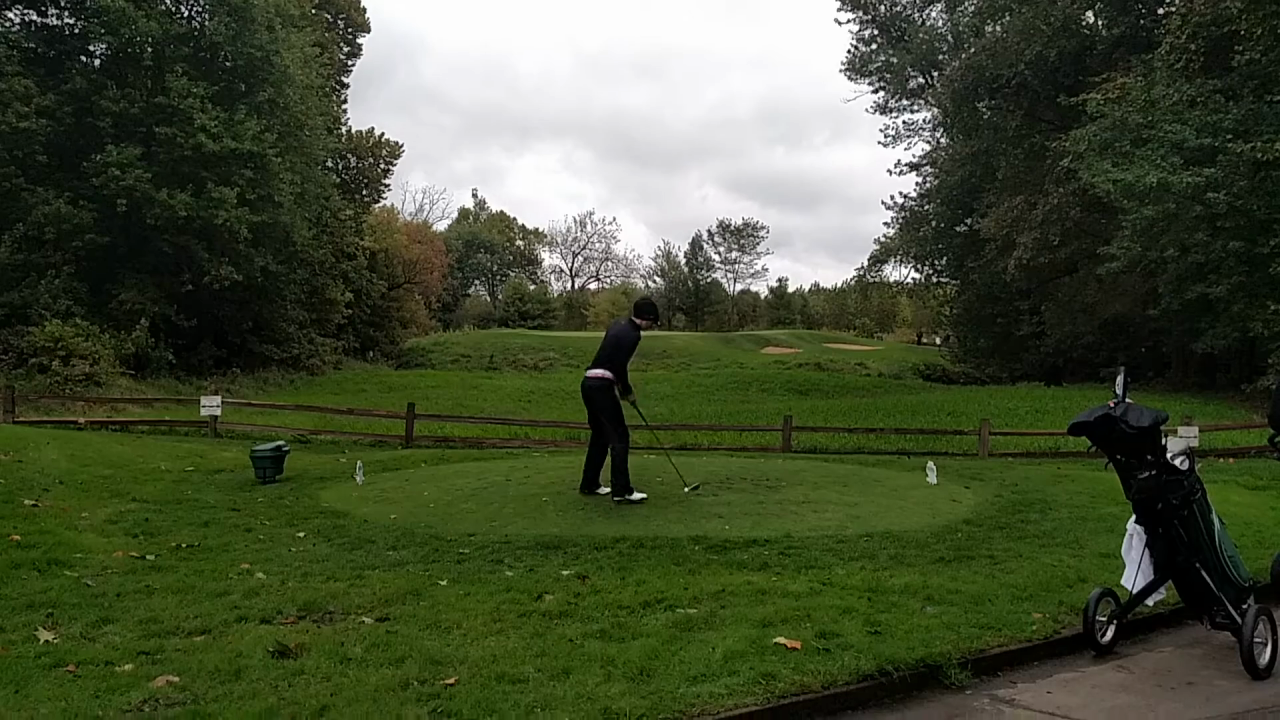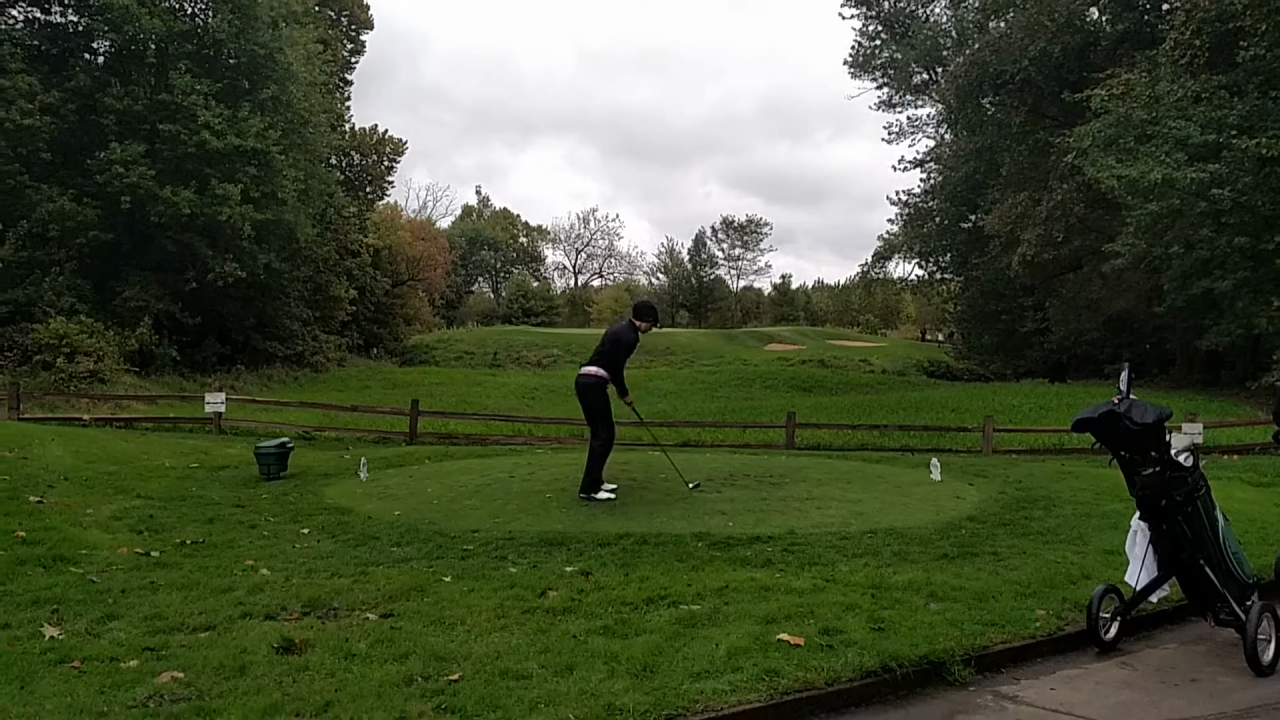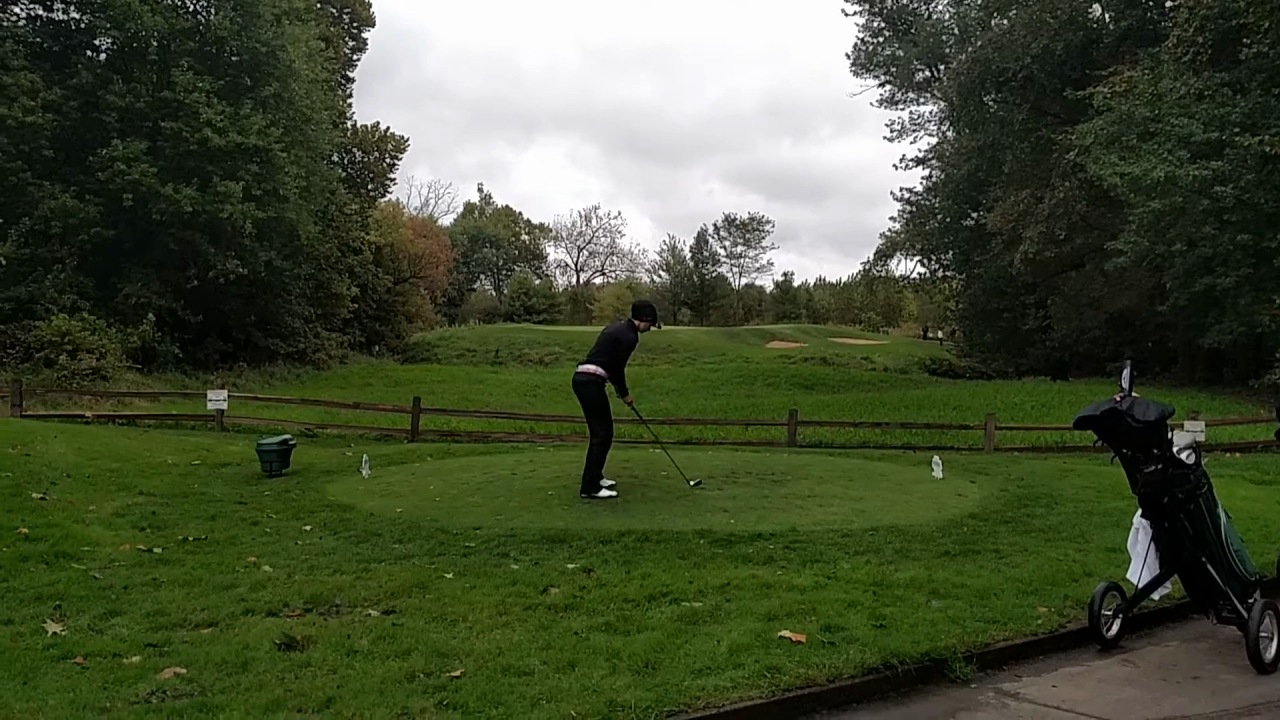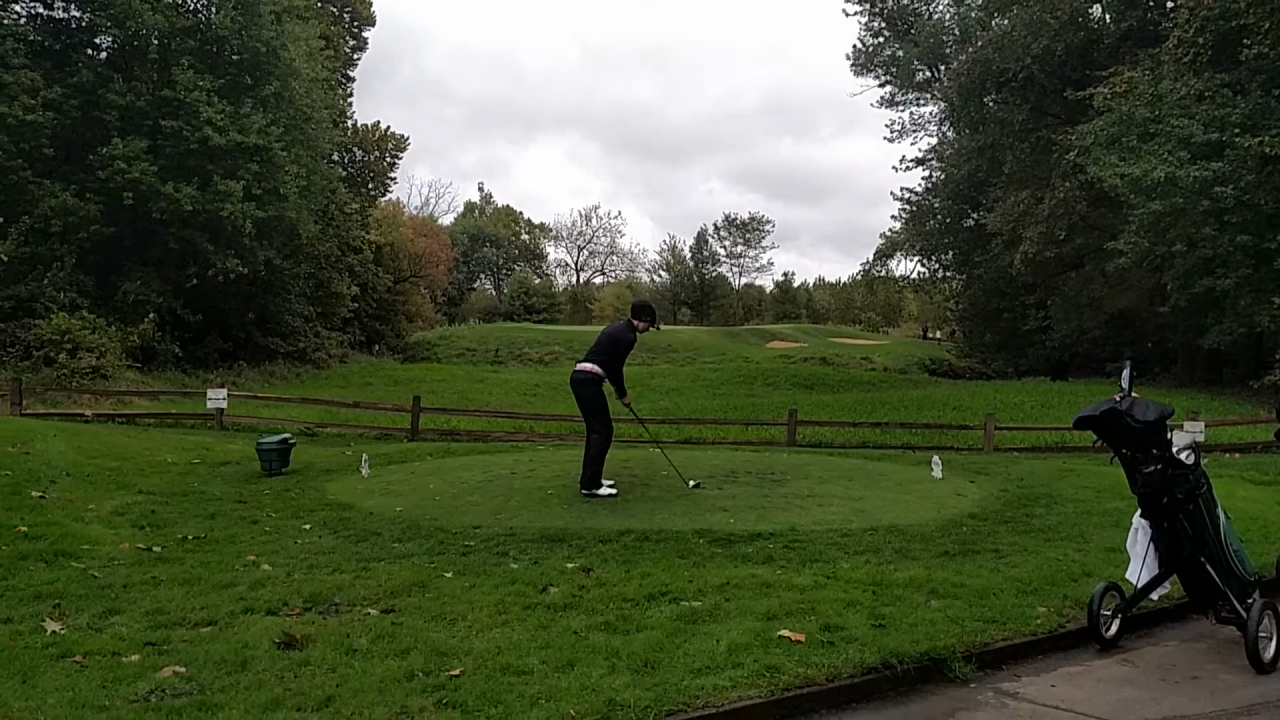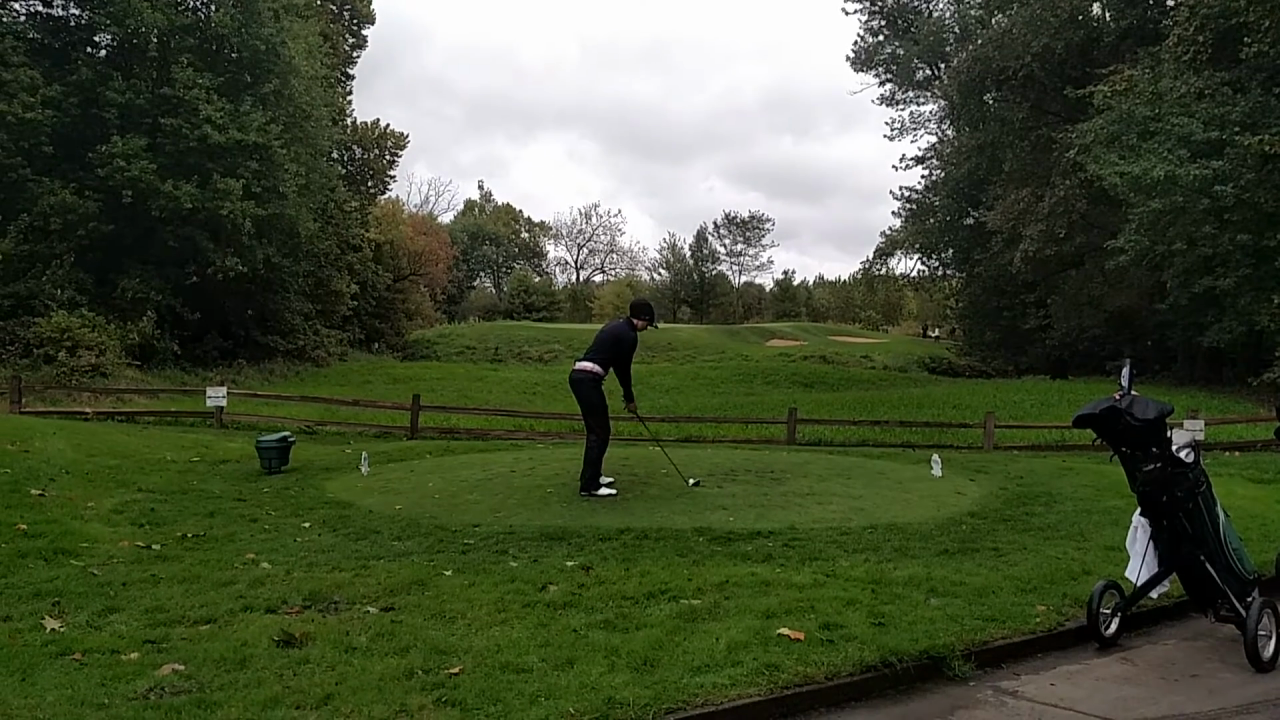
dt=0.3s
person 1, frame 1
left shoulder: (619, 326)
right shoulder: (631, 335)
right elbow: (619, 367)
left wrist: (621, 389)
right wrist: (628, 392)
left hip: (590, 383)
right hip: (601, 386)
left knee: (600, 434)
right knee: (619, 436)
left ankle: (589, 483)
right ankle: (622, 490)
person 1, frame 2
left shoulder: (620, 328)
right shoulder: (630, 336)
right elbow: (616, 367)
left wrist: (620, 390)
right wrist: (624, 393)
left hip: (585, 380)
right hip: (594, 383)
left knee: (599, 432)
right knee: (605, 434)
left ankle: (593, 481)
right ankle: (589, 487)
person 1, frame 3
left shoulder: (618, 327)
right shoulder: (629, 336)
right elbow: (617, 368)
left wrist: (620, 390)
right wrist: (624, 393)
left hip: (582, 378)
right hip: (591, 382)
left knee: (599, 431)
right knee: (603, 433)
left ankle: (593, 478)
right ankle: (590, 487)
person 1, frame 4
left shoulder: (618, 328)
right shoulder: (628, 336)
right elbow: (615, 367)
left wrist: (618, 390)
right wrist: (622, 394)
left hip: (580, 377)
right hip: (588, 380)
left knee: (596, 430)
right knee: (603, 430)
left ankle: (590, 478)
right ankle: (591, 484)
person 1, frame 5
left shoulder: (617, 325)
right shoulder: (629, 335)
right elbow: (624, 368)
left wrist: (626, 394)
right wrist: (630, 399)
left hip: (580, 376)
right hip: (588, 379)
left knee: (596, 429)
right knee: (600, 431)
left ankle: (591, 476)
right ankle: (590, 485)
